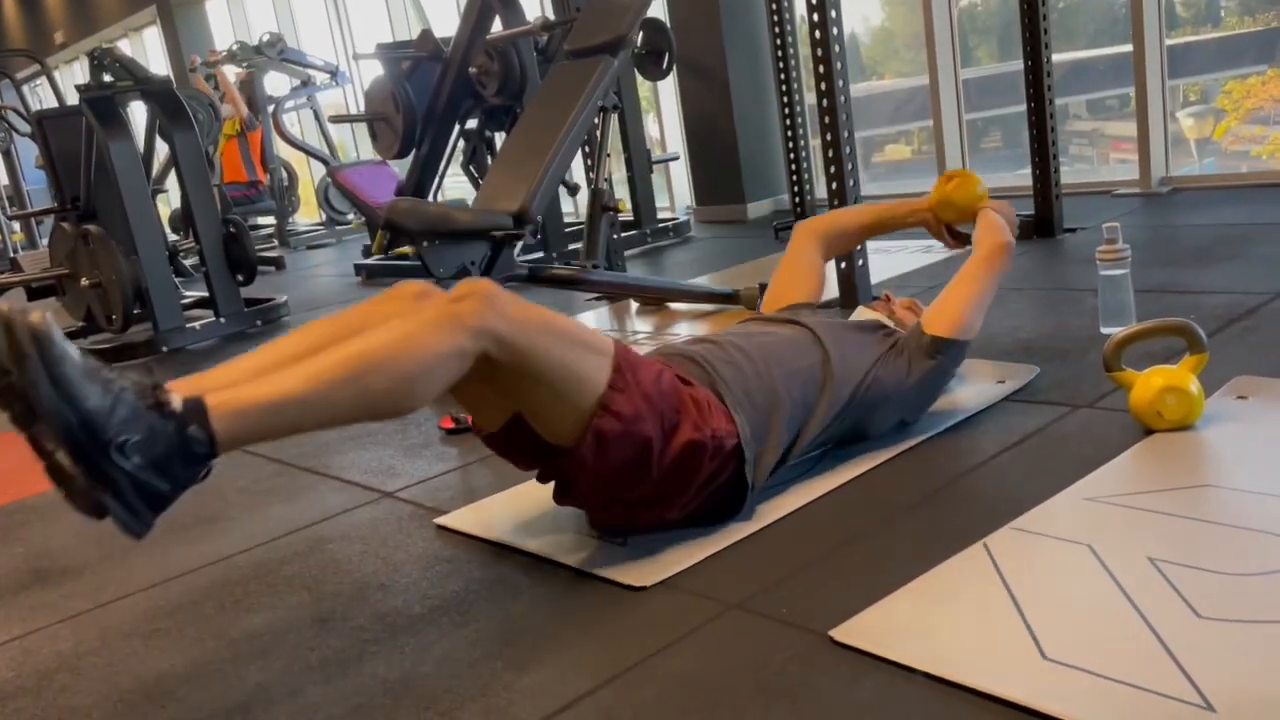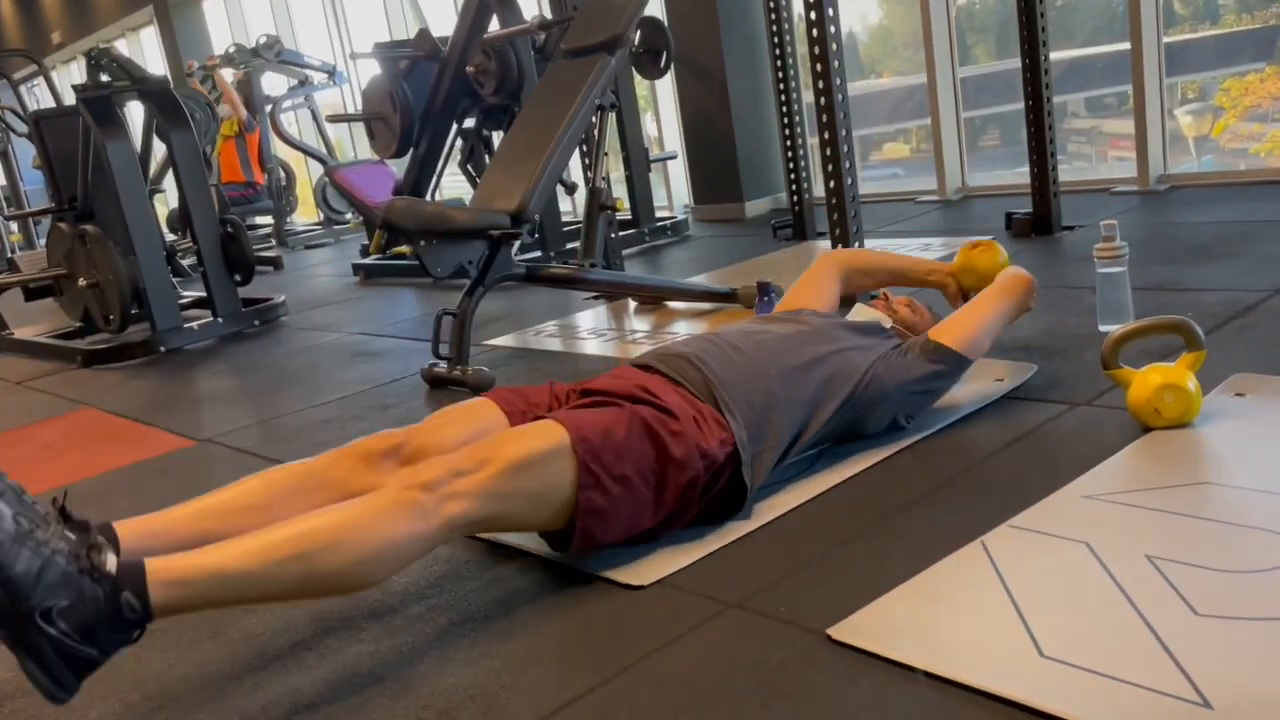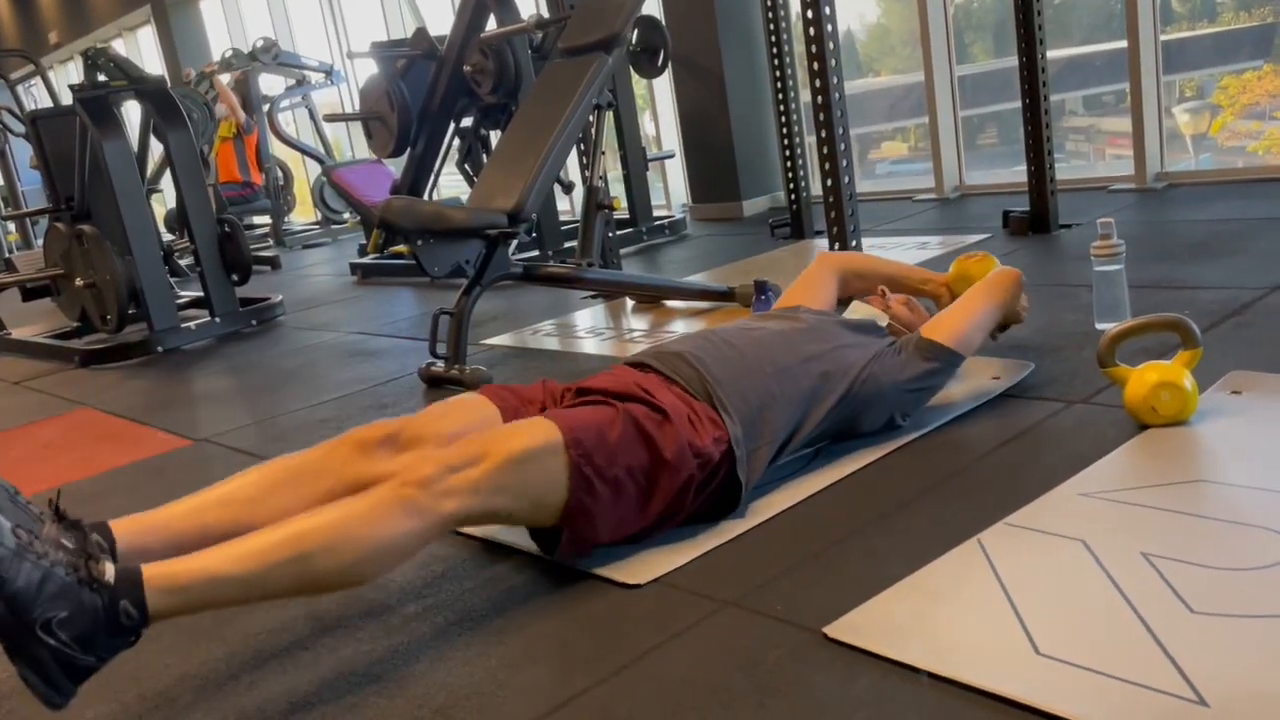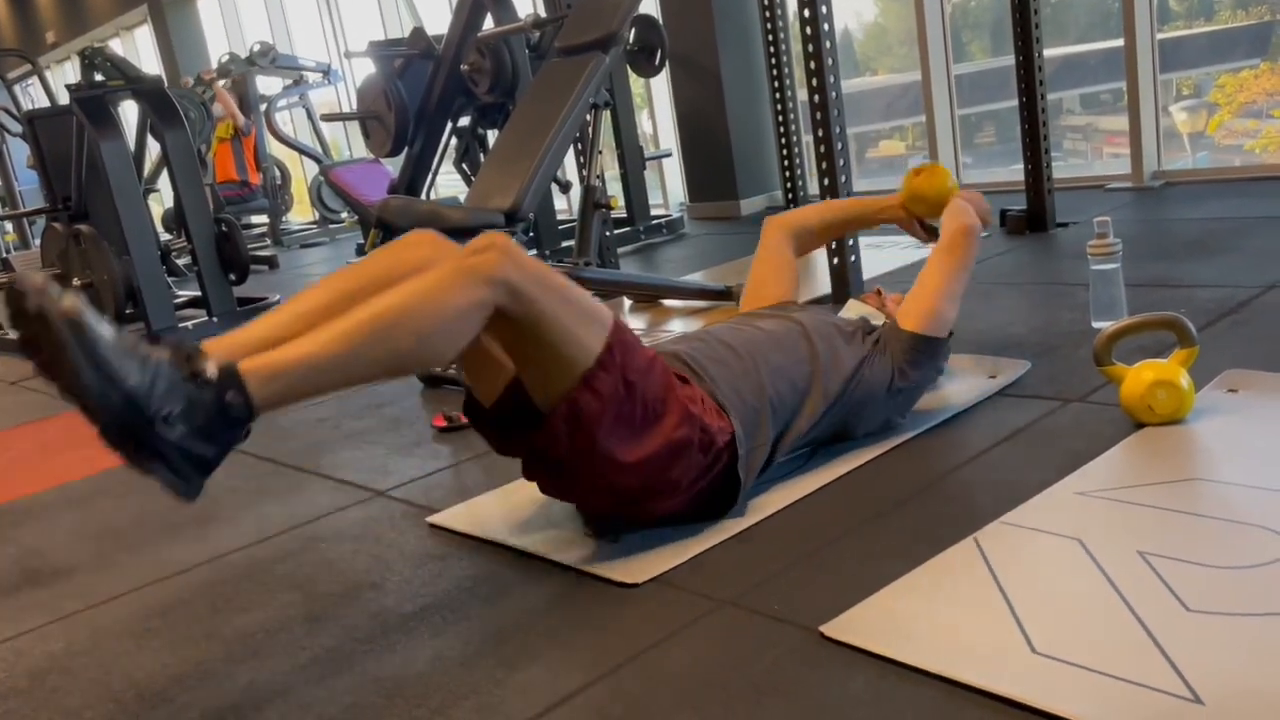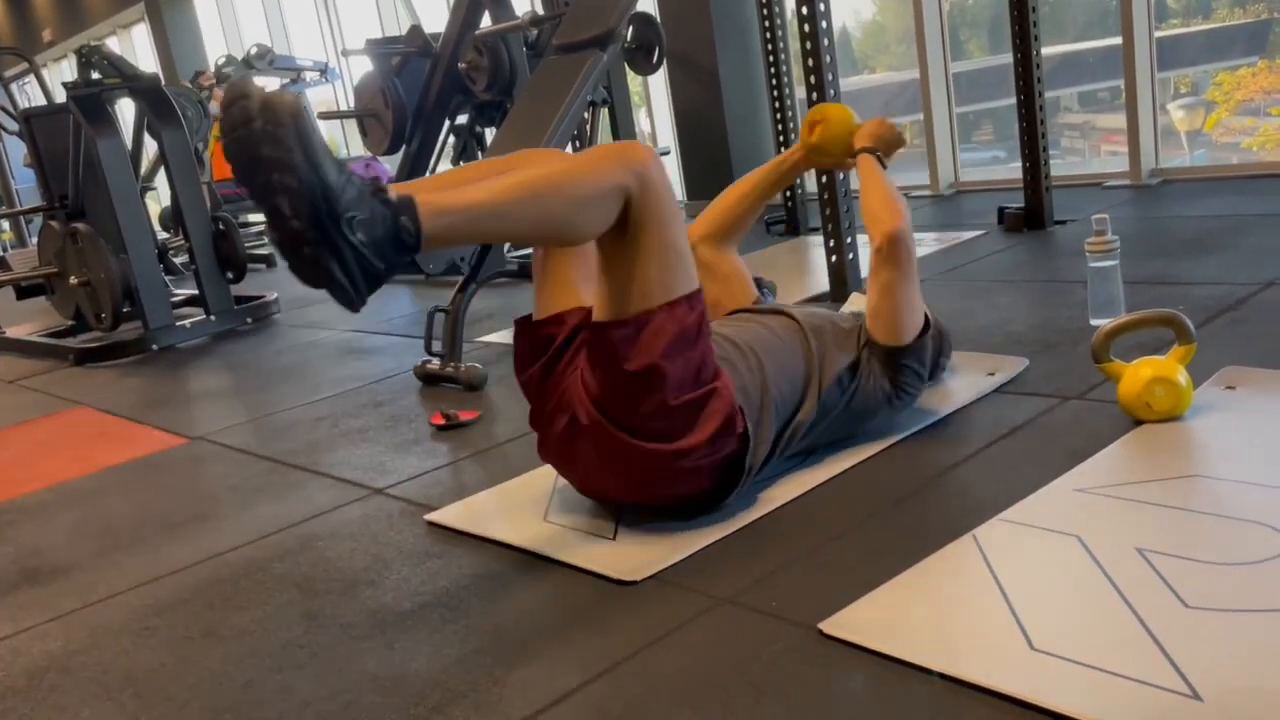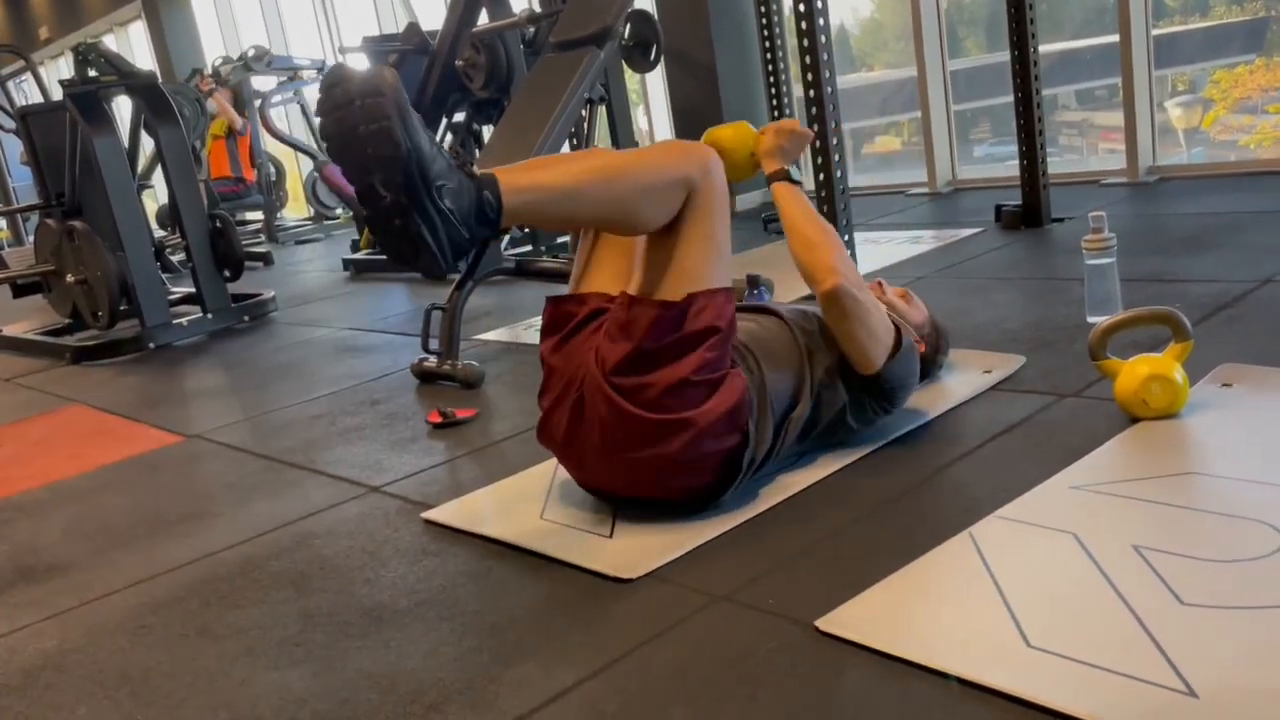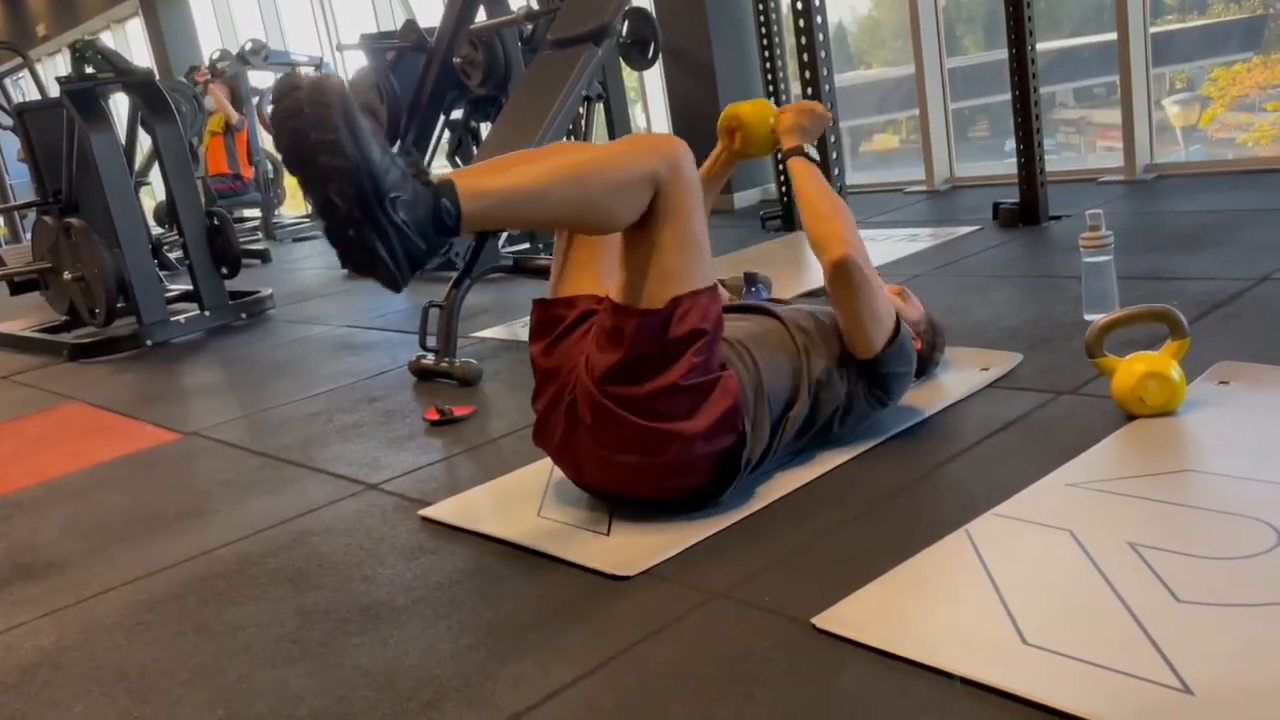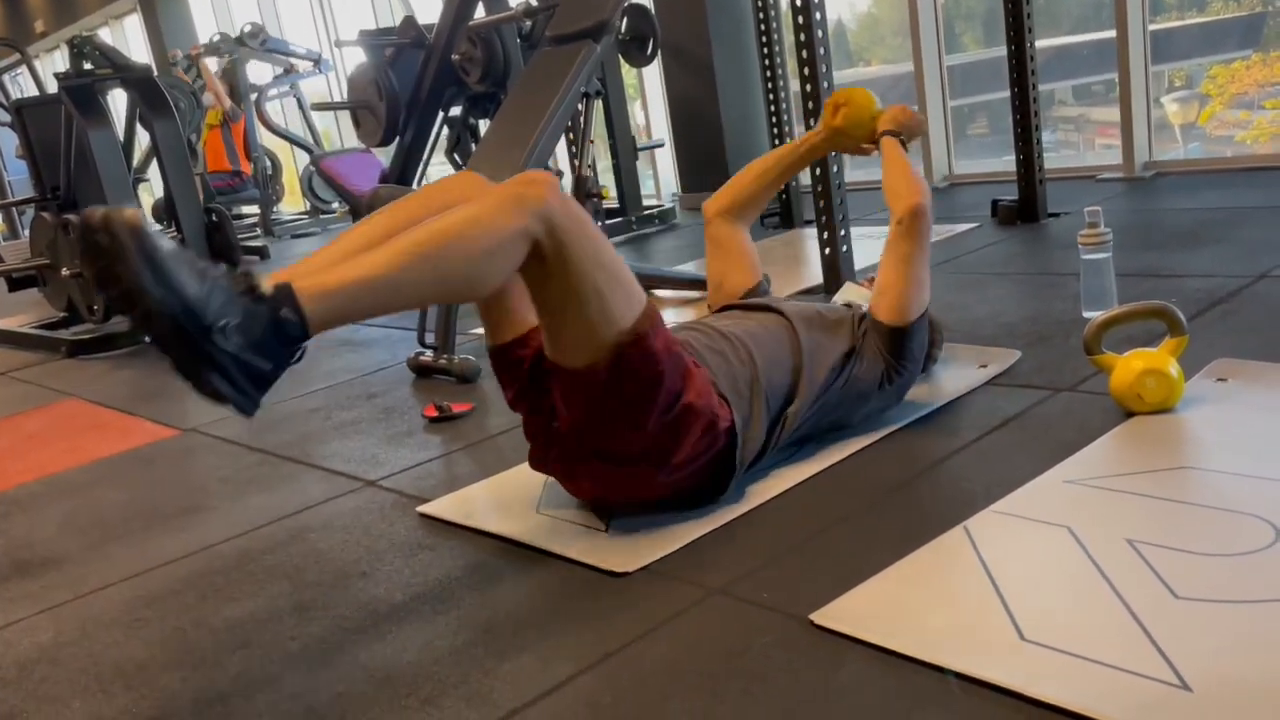
dt=0.3s
person 1, frame 1
left shoulder: (898, 376)
right shoulder: (809, 325)
left elbow: (991, 265)
right elbow: (812, 230)
left wrist: (989, 225)
right wrist: (915, 211)
left hip: (690, 442)
right hip: (631, 396)
left knee: (474, 311)
right knee: (413, 303)
left ankle: (177, 442)
right ankle: (151, 410)
person 1, frame 2
left shoulder: (903, 369)
right shoulder: (822, 329)
left elbow: (1009, 293)
right elbow: (835, 258)
left wrist: (989, 283)
right wrist: (943, 266)
left hip: (690, 441)
right hip: (628, 391)
left knee: (442, 495)
right knee: (389, 456)
left ankle: (107, 603)
right ankle: (99, 551)
person 1, frame 3
left shoulder: (902, 367)
right shoulder: (818, 329)
left elbow: (1002, 291)
right elbow: (830, 260)
left wrist: (993, 288)
right wrist: (926, 276)
left hip: (683, 445)
right hip: (620, 392)
left knee: (438, 479)
right knee: (386, 444)
left ankle: (111, 607)
right ankle: (106, 549)
person 1, frame 4
left shoulder: (889, 366)
right shoulder: (793, 323)
left elbow: (958, 251)
right elbow: (780, 227)
left wrist: (959, 214)
right wrist: (891, 204)
left hip: (674, 449)
right hip: (587, 436)
left knee: (494, 259)
right knee: (424, 252)
left ankle: (207, 409)
right ankle: (188, 376)
person 1, frame 5
left shoulder: (893, 372)
right shoulder: (777, 326)
left elbow: (896, 242)
right elbow: (707, 236)
left wrist: (866, 161)
right wrist: (800, 156)
left hip: (674, 442)
right hip: (583, 418)
left knee: (632, 164)
right knee: (560, 166)
left ankle: (377, 232)
right ankle: (370, 225)
person 1, frame 6
left shoulder: (885, 369)
right shoulder: (776, 327)
left elbow: (841, 287)
right elbow: (685, 253)
left wrist: (778, 174)
right wrist: (731, 173)
left hip: (674, 426)
right hip: (588, 405)
left knee: (691, 165)
right knee: (614, 175)
left ankle: (466, 204)
right ankle: (453, 204)
person 1, frame 7
left shoulder: (880, 365)
right shoulder: (780, 327)
left elbow: (845, 256)
right elbow: (680, 240)
left wrist: (796, 155)
right wrist: (732, 152)
left hip: (673, 423)
right hip: (580, 410)
left knee: (661, 156)
right knee: (584, 159)
left ankle: (421, 214)
right ankle: (396, 206)
person 1, frame 8
left shoulder: (878, 360)
right shoulder: (771, 318)
left elbow: (911, 217)
right elbow: (723, 213)
left wrist: (888, 141)
right wrist: (819, 140)
left hip: (669, 438)
right hip: (575, 411)
left knee: (535, 198)
right knee: (467, 194)
left ankle: (264, 324)
right ankle: (246, 314)
